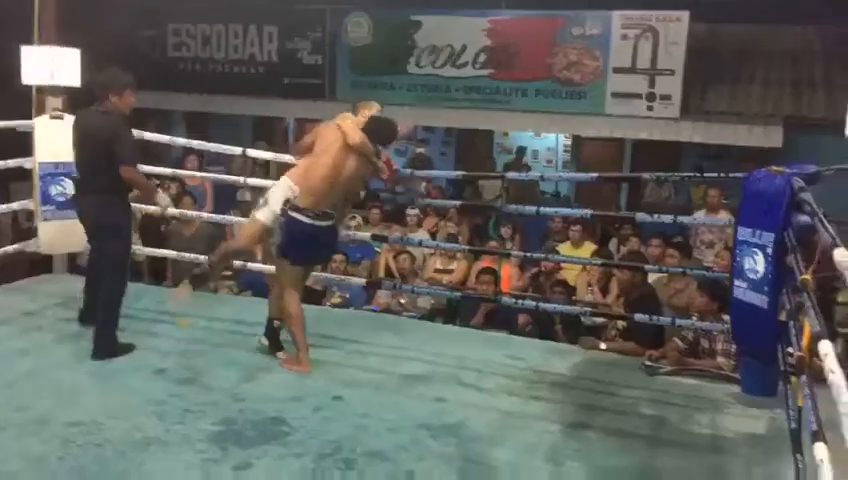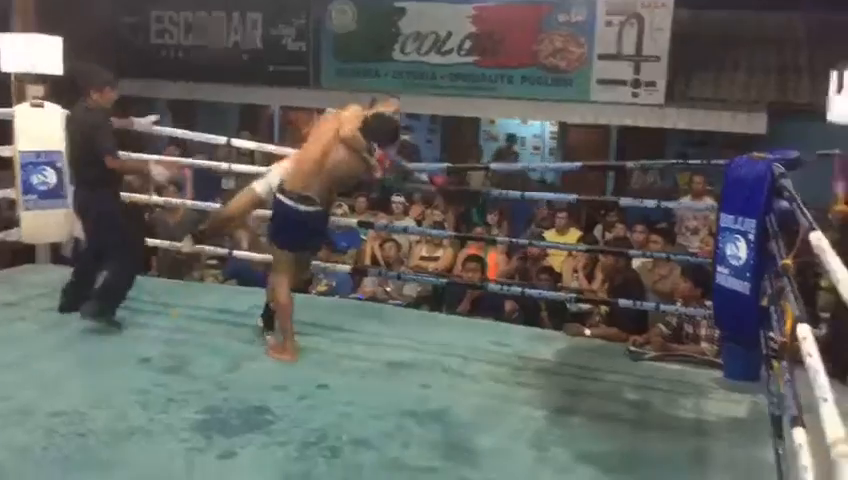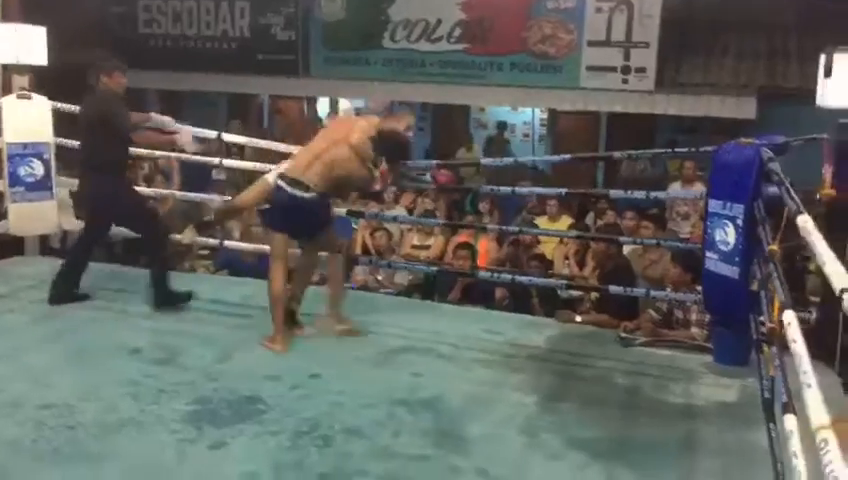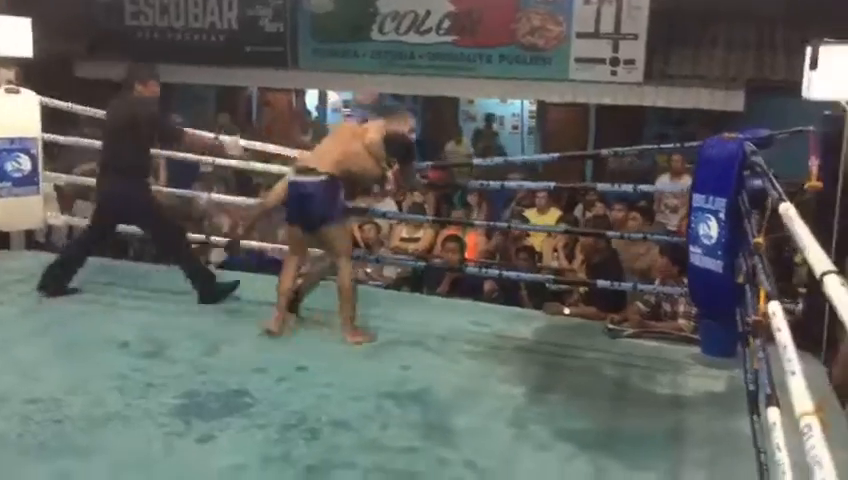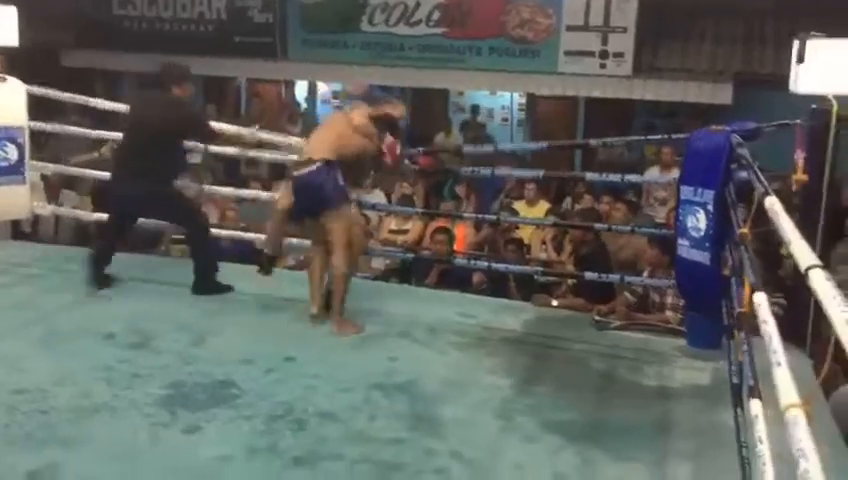
dt=0.2s
person 1, frame 1
left shoulder: (82, 118)
right shoulder: (116, 125)
right elbow: (128, 171)
right wrist: (155, 193)
left hip: (85, 200)
right hip: (110, 203)
left knee: (100, 257)
right knee: (113, 269)
left ankle: (90, 312)
right ankle: (105, 343)
person 1, frame 2
left shoulder: (78, 115)
right shoulder: (96, 120)
right elbow: (112, 162)
left wrist: (133, 122)
right wrist: (148, 169)
left hip: (83, 194)
right hip: (101, 196)
left knee: (96, 247)
right knee: (129, 253)
left ankle: (72, 299)
right ankle: (102, 304)
person 1, frame 3
left shoulder: (94, 102)
right shoulder: (109, 102)
right elbow: (138, 136)
left wrist: (151, 117)
right wrist: (176, 139)
left hip: (90, 183)
right hip: (108, 183)
left knee: (91, 234)
right knee: (155, 231)
left ankle: (62, 289)
right ankle: (162, 294)
person 1, frame 4
left shoulder: (118, 106)
right shoulder: (144, 109)
right elbow: (183, 139)
left wrist: (164, 128)
right wrist: (221, 145)
left hip: (107, 184)
right hip: (130, 187)
left knee: (95, 233)
right knee: (171, 234)
left ankle: (52, 281)
right ankle: (208, 288)
person 1, frame 5
left shoulder: (142, 102)
right shoulder: (181, 112)
right elbow: (211, 137)
left hip: (121, 182)
right hip: (151, 186)
left knee: (117, 225)
right knee: (196, 223)
left ankle: (97, 271)
right ankle: (206, 282)
person 2, frame 1
left shoulder: (332, 128)
right shoulder: (369, 163)
left elbow: (303, 148)
left hip: (299, 218)
right hip: (325, 224)
left knee: (288, 287)
right knee: (294, 283)
left ankle: (301, 358)
person 2, frame 2
left shoulder: (333, 118)
right shoulder: (365, 164)
left hip: (287, 203)
right hip: (314, 212)
left knee: (281, 276)
right knee: (300, 269)
left ankle: (287, 346)
person 2, frame 3
right shoulder: (366, 174)
left hip: (284, 188)
right hip: (312, 200)
left knee: (278, 265)
right knee: (335, 252)
left ankle: (279, 336)
right ankle: (334, 315)
person 2, frame 4
right shoulder: (377, 169)
left hip: (298, 183)
right hip: (324, 186)
left knee: (294, 257)
right knee: (343, 260)
left ankle: (279, 317)
right ankle: (350, 328)
person 2, frame 5
right shoulder: (372, 145)
left hip: (300, 178)
right hip: (323, 173)
left knee: (319, 246)
right knee: (346, 246)
left ankle: (316, 303)
right ankle: (339, 318)
